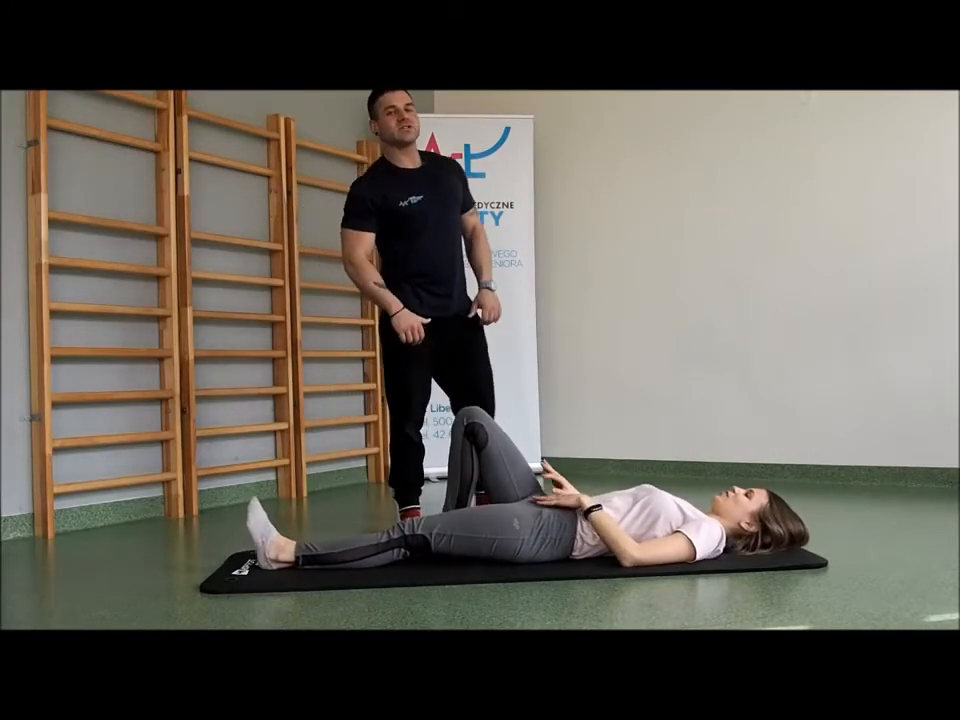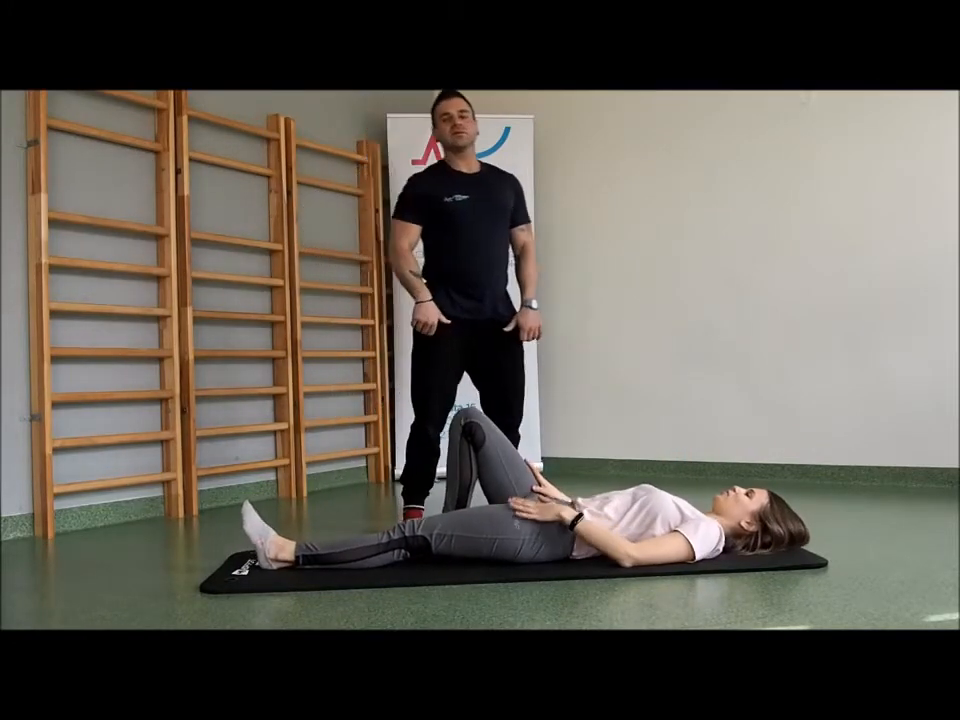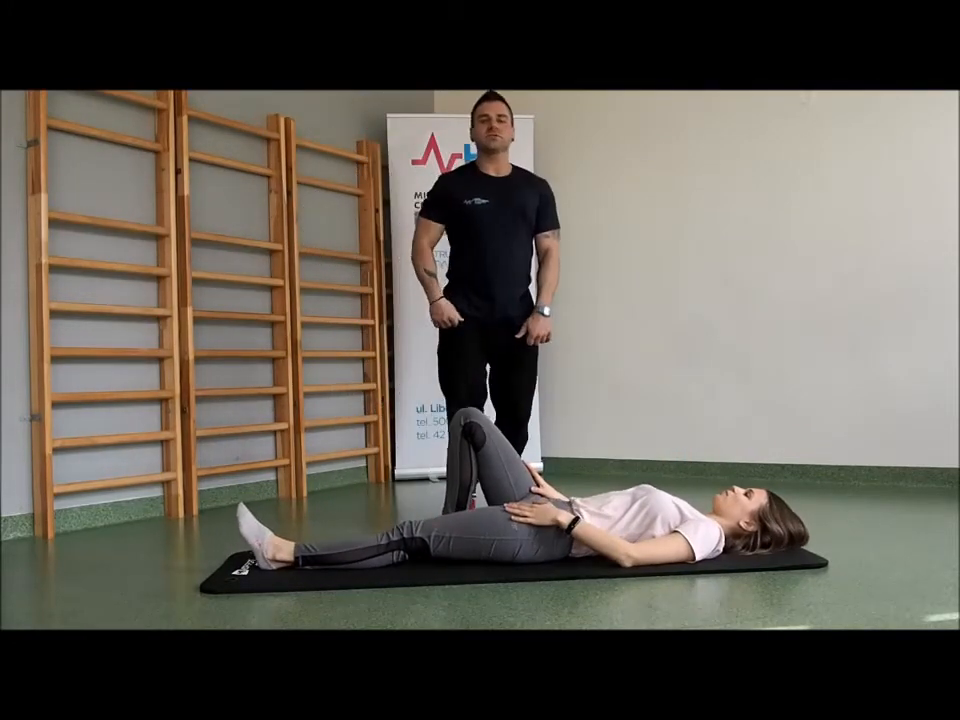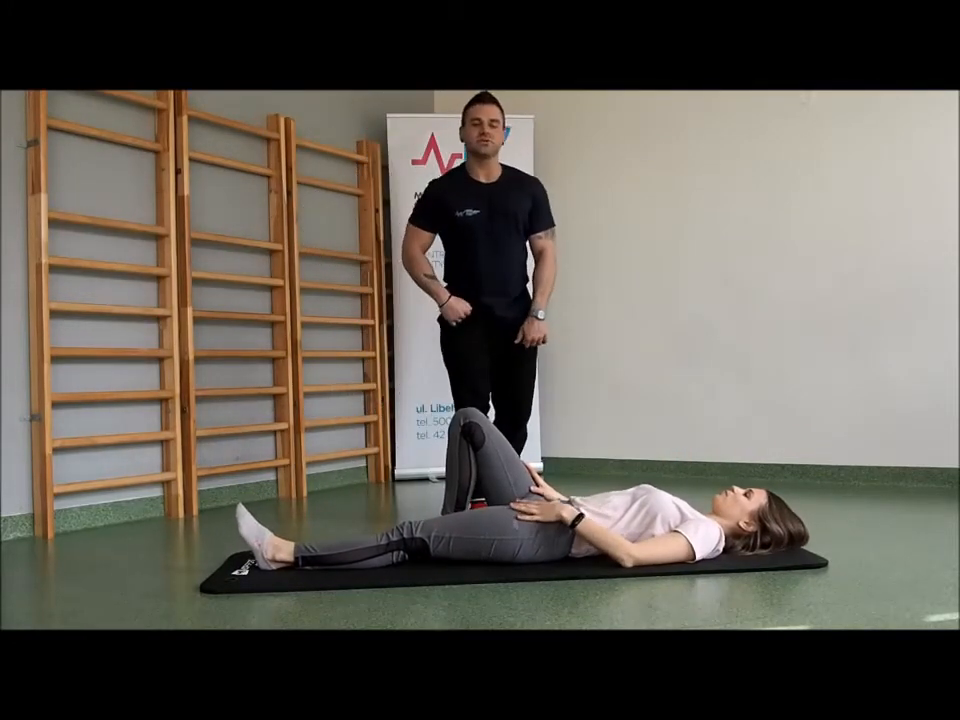
dt=0.4s
person 1, frame 1
left shoulder: (709, 538)
right shoulder: (692, 516)
left elbow: (632, 555)
left wrist: (585, 502)
right wrist: (572, 492)
left hip: (548, 535)
right hip: (548, 509)
left knee: (410, 535)
right knee: (472, 419)
left ankle: (290, 554)
right ankle: (452, 533)
person 1, frame 2
left shoulder: (707, 537)
right shoulder: (691, 517)
left elbow: (629, 555)
left wrist: (566, 515)
right wrist: (557, 493)
left hip: (548, 536)
right hip: (552, 510)
left knee: (410, 536)
right knee: (468, 420)
left ankle: (290, 553)
right ankle: (450, 534)
person 1, frame 3
left shoulder: (707, 537)
right shoulder: (691, 517)
left elbow: (630, 555)
left wrist: (563, 519)
right wrist: (556, 496)
left hip: (546, 536)
right hip: (552, 511)
left knee: (409, 537)
right knee: (469, 421)
left ankle: (288, 553)
right ankle: (451, 532)
person 1, frame 4
left shoulder: (706, 537)
right shoulder: (689, 516)
left elbow: (630, 554)
left wrist: (568, 514)
right wrist: (556, 494)
left hip: (547, 536)
right hip: (553, 510)
left knee: (408, 538)
right knee: (468, 420)
left ankle: (288, 555)
right ankle: (451, 532)
person 2, frame 1
left shoulder: (449, 170)
right shoulder: (370, 188)
left elbow: (473, 229)
right elbow: (356, 258)
left wrist: (486, 285)
right wrist: (395, 309)
left hip: (459, 313)
right hip: (409, 319)
left knee: (479, 405)
right knee: (408, 418)
left ankle: (486, 495)
right ankle: (409, 509)
person 2, frame 2
left shoulder: (506, 183)
right shoulder: (424, 185)
left elbow: (525, 246)
right elbow: (400, 248)
left wrist: (529, 304)
right wrist: (423, 299)
left hip: (499, 319)
right hip: (444, 319)
left knee: (507, 417)
right knee: (430, 418)
right ankle: (413, 506)
person 2, frame 3
left shoulder: (536, 188)
right shoulder: (452, 185)
left elbow: (549, 252)
right elbow: (422, 245)
left wrist: (542, 311)
right wrist: (435, 298)
left hip: (517, 320)
right hip: (464, 318)
left knee: (515, 416)
right knee: (465, 410)
person 2, frame 4
left shoulder: (528, 188)
right shoulder: (442, 191)
left elbow: (545, 252)
right elbow: (412, 251)
left wrist: (538, 314)
right wrist: (443, 299)
left hip: (516, 319)
right hip: (465, 318)
left knee: (515, 414)
right knee: (473, 410)
